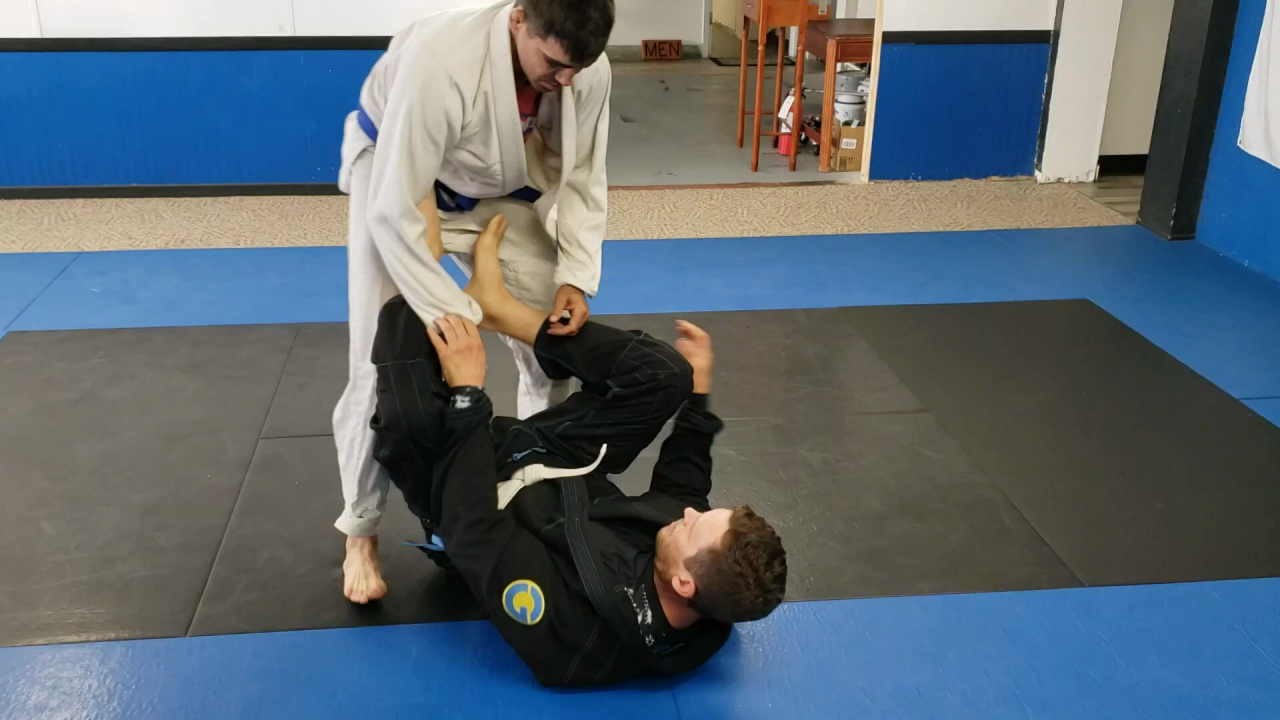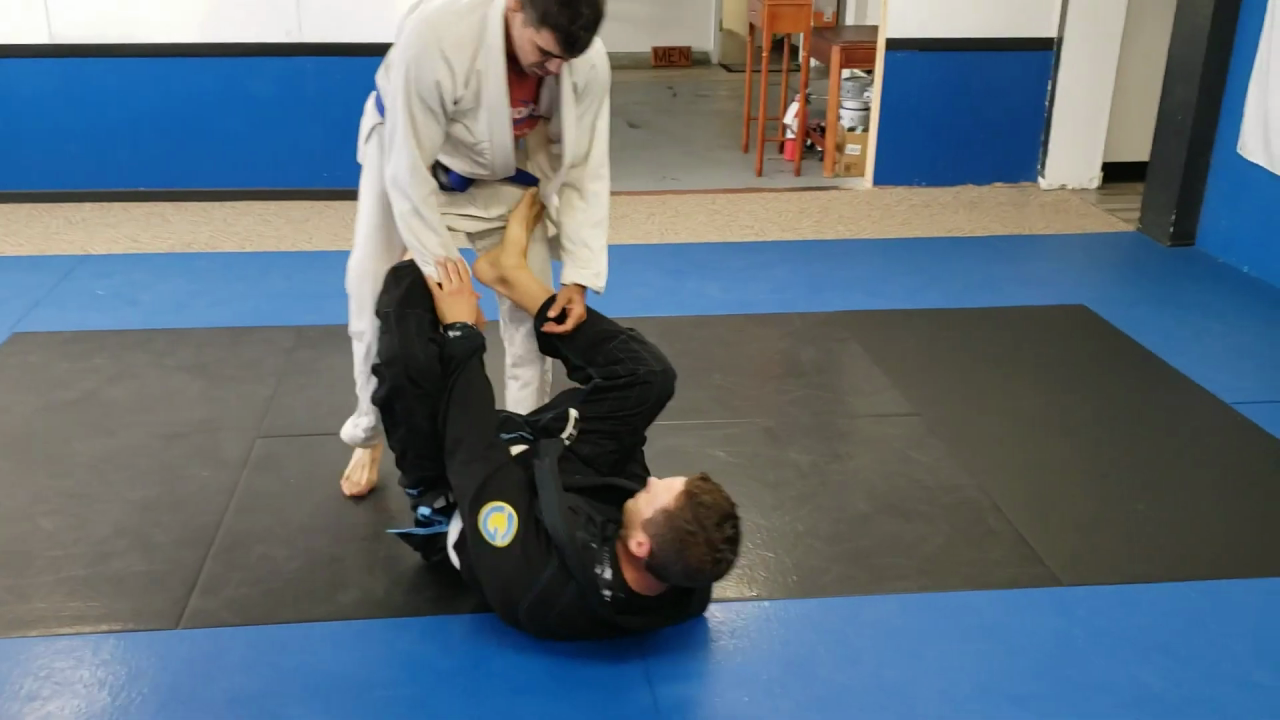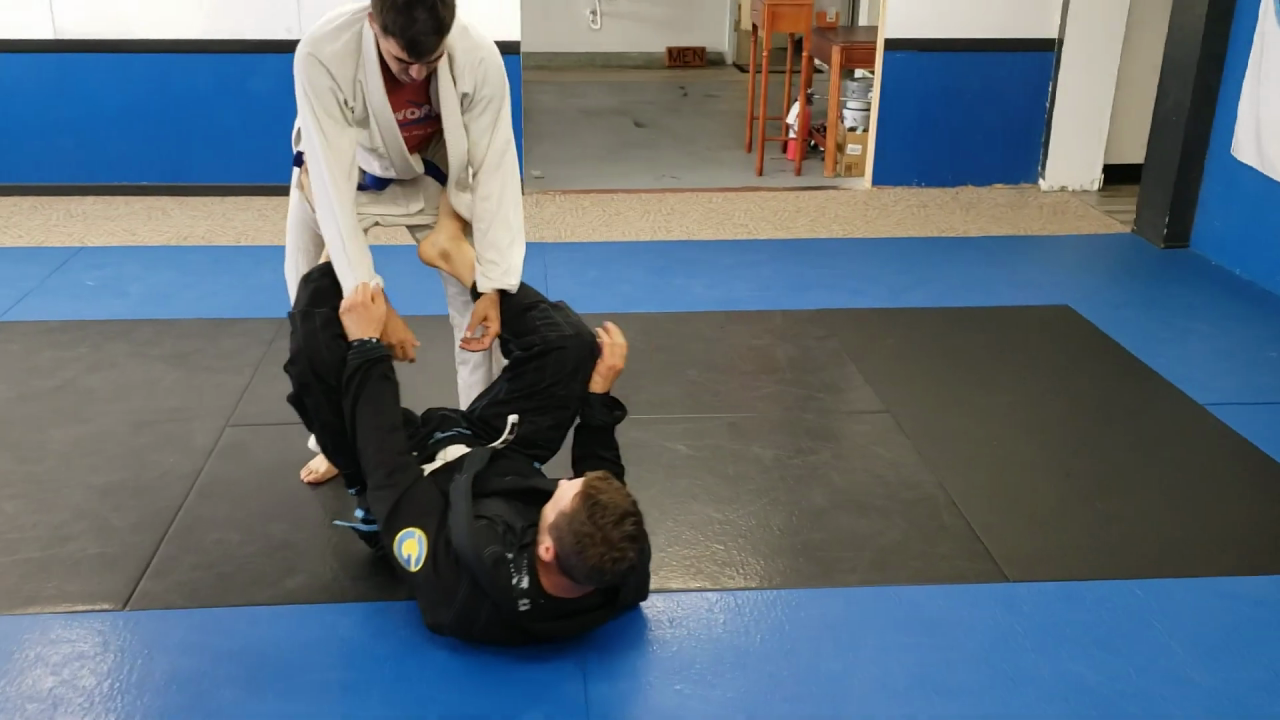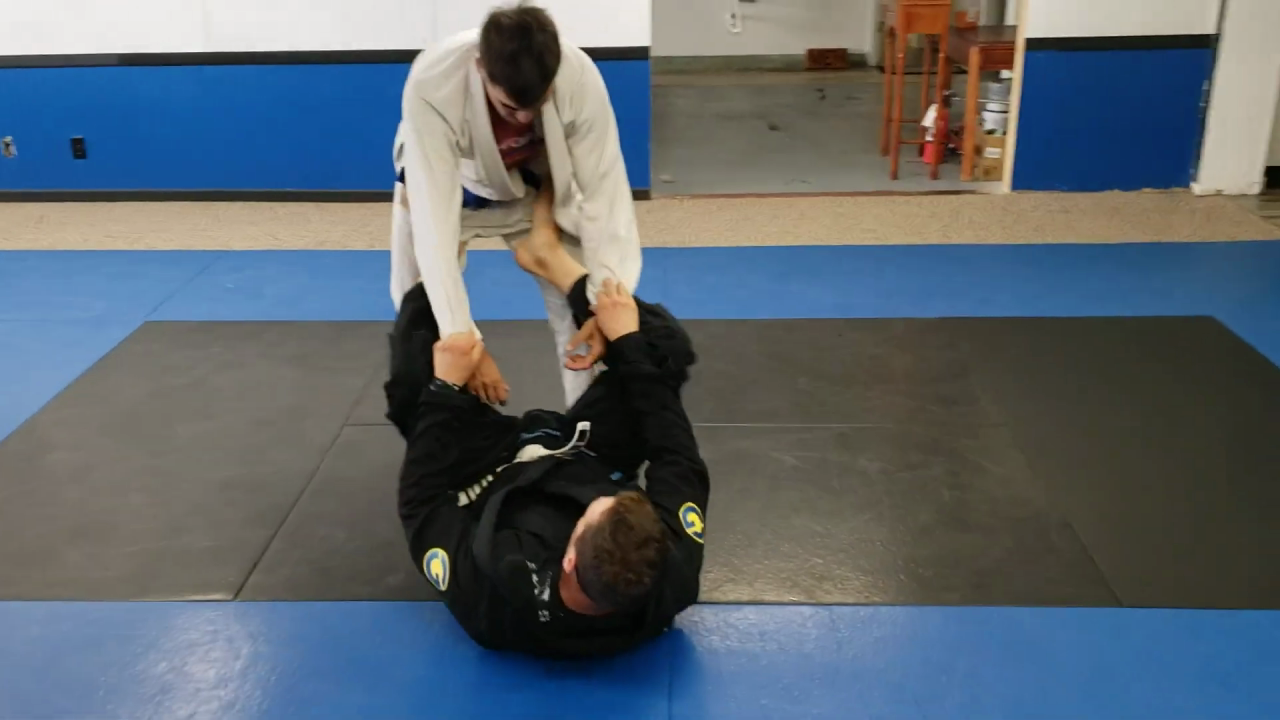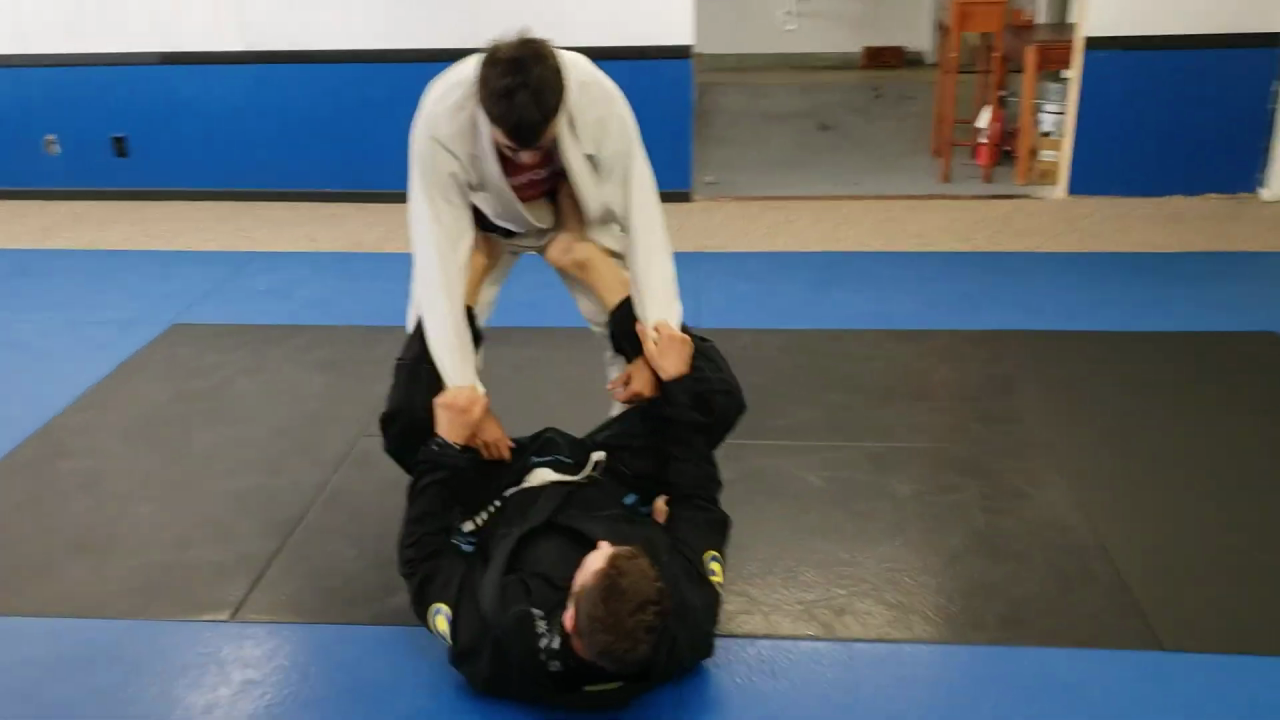
dt=0.4s
person 1, frame 1
left shoulder: (586, 70)
right shoulder: (436, 59)
left elbow: (580, 175)
right elbow: (395, 213)
left wrist: (576, 276)
right wrist: (456, 321)
left hip: (502, 190)
right hip: (395, 182)
left knee: (553, 336)
right knee: (384, 368)
right ankle: (361, 530)
person 1, frame 2
left shoulder: (586, 59)
left elbow: (585, 167)
right elbow: (405, 174)
left wrist: (579, 275)
left hip: (504, 174)
right hip: (410, 164)
left knee: (532, 321)
right knee: (381, 311)
right ankle: (370, 437)
person 1, frame 3
left shoulder: (477, 55)
right shoulder: (323, 52)
left elbow: (494, 168)
right elbow: (332, 182)
left wrist: (493, 286)
left hip: (434, 170)
right hip: (346, 169)
left knee: (479, 306)
person 1, frame 4
left shoulder: (579, 79)
right shoulder: (431, 88)
left elbow: (603, 188)
right elbow: (434, 217)
left hip: (534, 184)
right hip: (445, 181)
left knee: (578, 309)
person 1, frame 5
left shoulder: (599, 98)
right shoulder: (441, 128)
left elbow: (642, 219)
right elbow: (437, 268)
left hip: (572, 209)
right hip: (481, 215)
left knee: (626, 320)
right knee: (433, 339)
person 2, frame 1
left shoulder: (576, 638)
right shoulder: (718, 599)
left elbow: (474, 532)
right elbow: (682, 487)
left wrist: (465, 397)
right wrist: (697, 396)
left knee: (412, 422)
right knee: (663, 376)
right ankle: (496, 304)
person 2, frame 2
left shoulder: (541, 585)
right shoulder: (684, 585)
left elbow: (473, 449)
left wrist: (459, 332)
left hip: (460, 500)
left knee: (410, 367)
right knee: (647, 375)
right ankle: (512, 274)
person 2, frame 3
left shoulder: (463, 592)
right shoulder: (626, 565)
left elbow: (387, 473)
left wrist: (364, 346)
right wrist: (598, 397)
left hip: (422, 475)
left knee: (322, 359)
right knee: (568, 341)
right ankle: (454, 250)
person 2, frame 4
left shoulder: (491, 600)
right shoulder: (674, 573)
left elbow: (422, 502)
right elbow: (677, 456)
left wrist: (444, 390)
right wrist: (631, 342)
left knee: (415, 382)
right knee: (664, 347)
right ankle: (547, 257)
person 2, frame 5
left shoulder: (496, 648)
right shoulder: (687, 624)
left elbow: (423, 553)
right elbow: (696, 501)
left wrist: (447, 449)
right wrist: (680, 387)
right knee: (716, 397)
right ankle: (594, 269)
